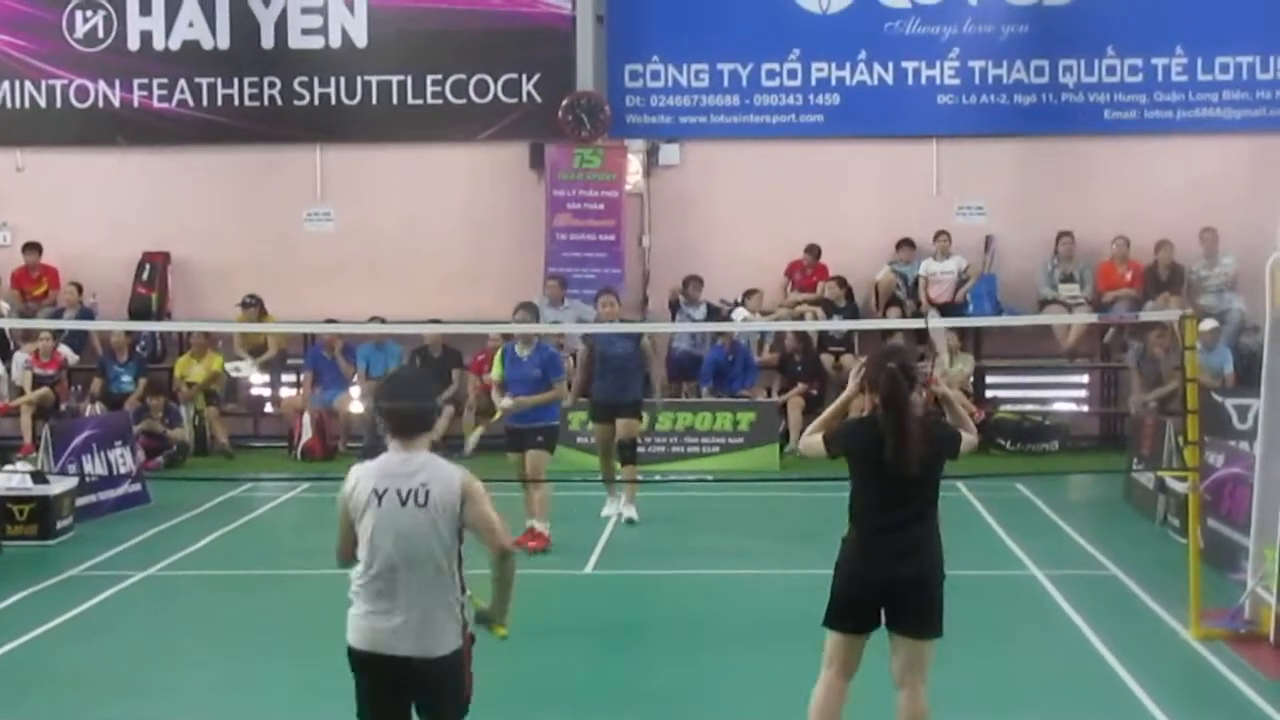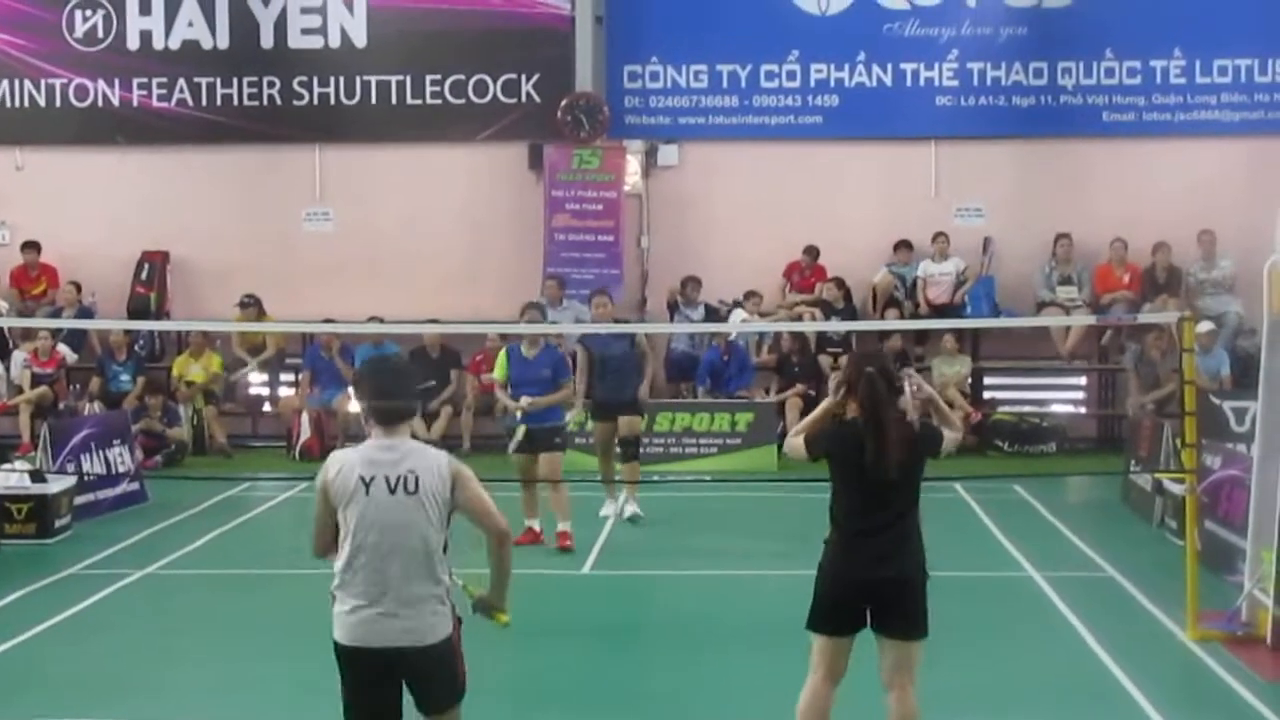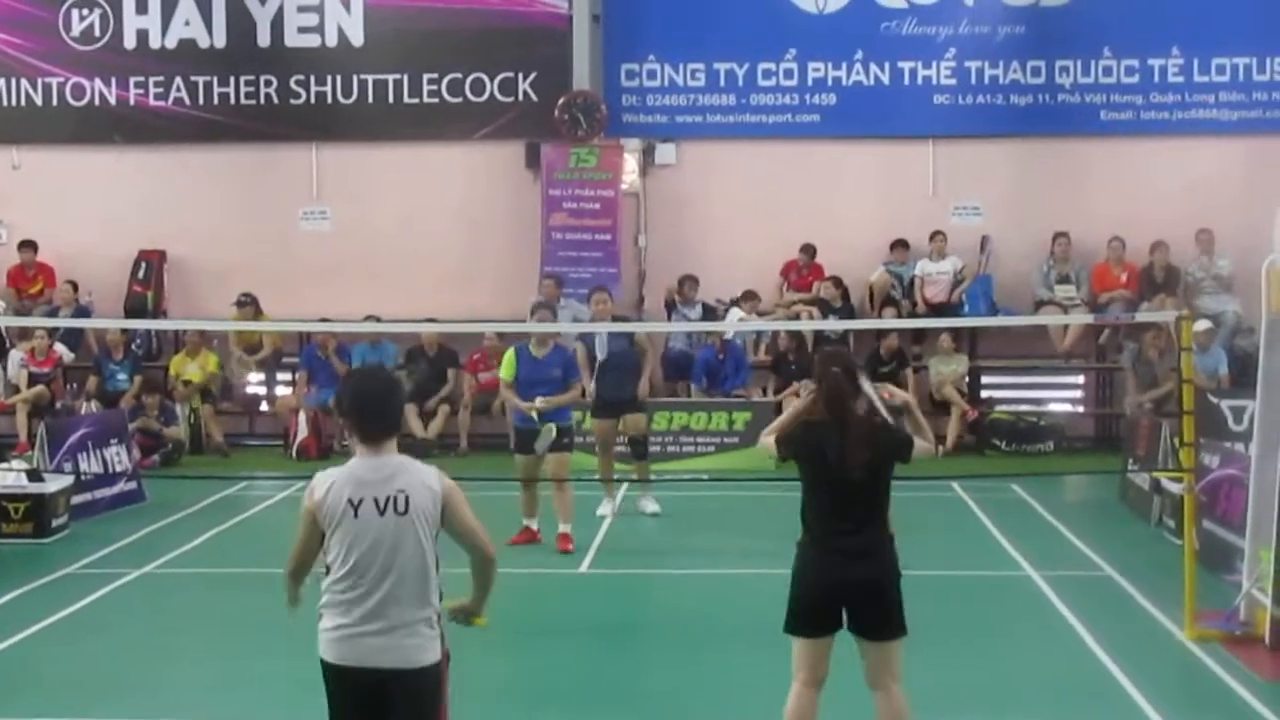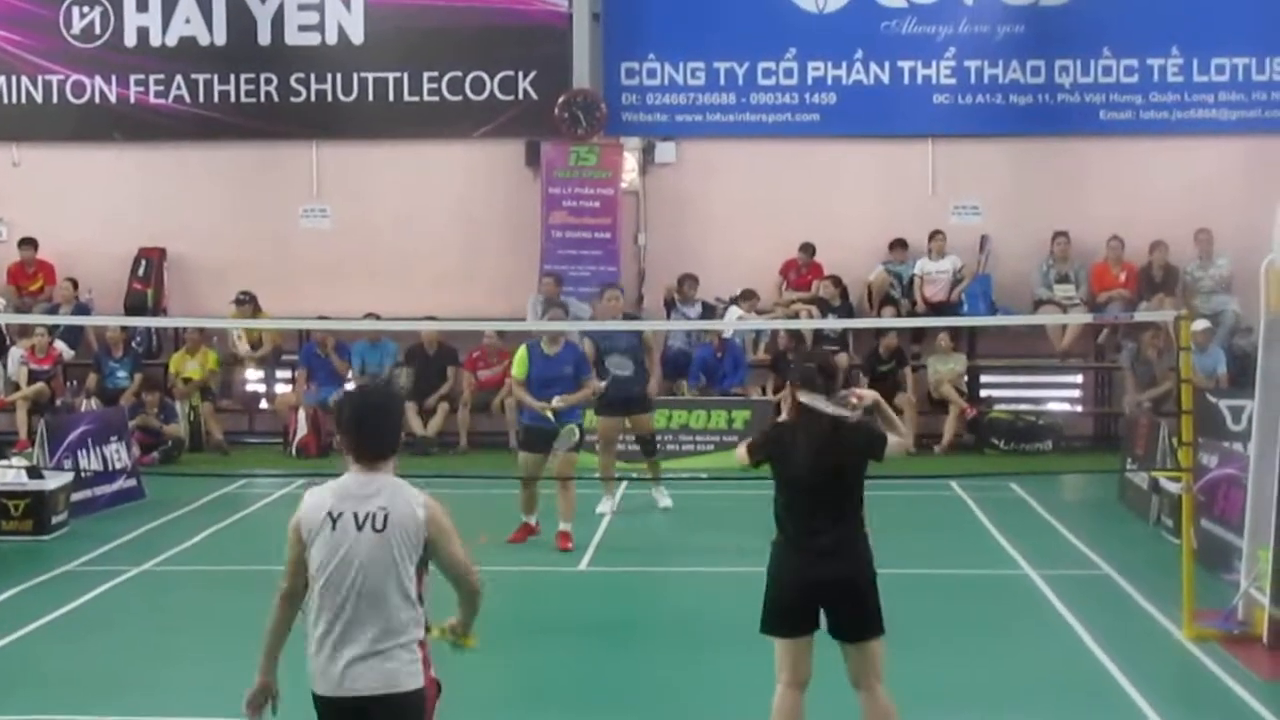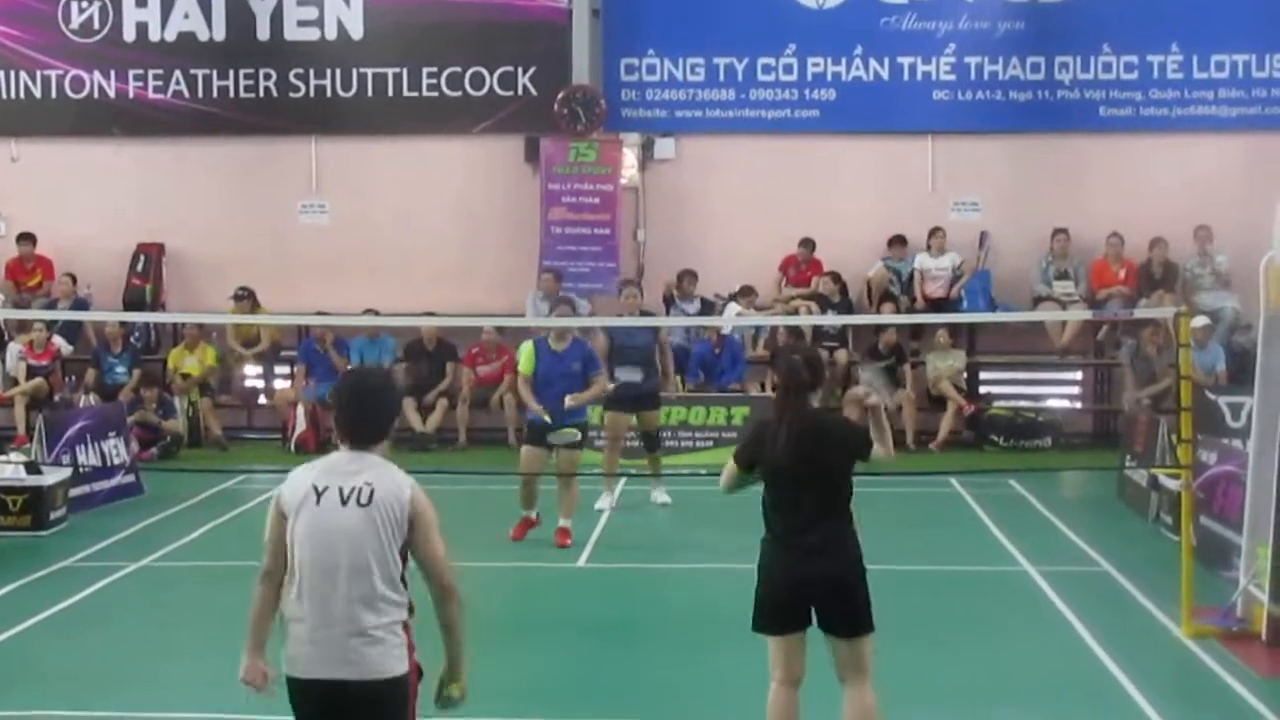
dt=0.2s
person 1, frame 1
left shoulder: (858, 432)
right shoulder: (934, 433)
left elbow: (805, 443)
right elbow: (970, 437)
left wrist: (847, 396)
right wrist: (947, 396)
left hip: (861, 564)
right hip: (919, 568)
left knee: (835, 674)
right knee: (911, 683)
person 1, frame 2
left shoulder: (838, 435)
right shoulder: (915, 435)
left elbow: (790, 444)
right elbow: (955, 433)
left wrist: (829, 404)
right wrist: (931, 397)
left hip: (843, 567)
right hip: (901, 570)
left knee: (822, 677)
right knee: (900, 683)
person 1, frame 3
left shoulder: (806, 435)
right shoulder: (883, 435)
left elbow: (765, 441)
left wrist: (802, 405)
left hip: (817, 568)
right hip: (875, 569)
left knee: (807, 682)
right knee: (887, 684)
person 1, frame 4
left shoulder: (778, 436)
right shoulder: (856, 434)
left elbow: (741, 455)
right elbow: (904, 442)
right wrist: (878, 403)
left hip: (792, 568)
right hip: (849, 568)
left knee: (790, 683)
right knee: (869, 683)
person 1, frame 5
left shoulder: (762, 432)
right shoulder: (843, 430)
left elbow: (727, 484)
right wrist: (868, 413)
left hip: (781, 565)
right hip: (838, 565)
left knee: (785, 680)
right knee: (857, 680)
person 2, frame 1
left shoulder: (357, 479)
right shoulder: (457, 481)
left elbow: (344, 557)
right elbow: (502, 549)
right wrist: (498, 609)
left hip: (369, 637)
right hip: (439, 637)
person 2, frame 2
left shoulder: (337, 467)
right shoulder: (444, 467)
left elbow: (321, 548)
right elbow: (499, 531)
right wrist: (497, 594)
left hip: (358, 630)
right hip: (429, 627)
person 2, frame 3
left shoulder: (323, 488)
right shoulder: (434, 484)
left elbow: (297, 567)
right elbow: (485, 554)
left wrist: (292, 593)
right wrist: (475, 604)
left hip: (344, 650)
right hip: (416, 649)
person 2, frame 4
left shoulder: (312, 505)
right shoulder: (420, 508)
left elbow: (289, 595)
right elbow: (470, 585)
left wrist: (266, 671)
right wrist: (464, 624)
left hip: (330, 678)
right hip: (400, 679)
person 2, frame 5
left shoulder: (295, 484)
right shoulder: (405, 491)
left elbow: (270, 575)
right elbow: (444, 587)
left wrist: (253, 653)
right wrist: (455, 664)
left hip: (305, 664)
right hip: (381, 664)
person 3, frame 1
left shoulder: (548, 354)
right shoulder: (504, 353)
left elbow: (560, 392)
right elbow: (496, 386)
left wrist: (529, 401)
right wrist: (499, 401)
left hip: (544, 425)
right hip: (514, 425)
left knee: (538, 478)
right knee: (525, 479)
left ankle: (542, 531)
right ankle: (533, 527)
person 3, frame 2
left shoulder: (556, 355)
right shoulder: (508, 353)
left elbow: (568, 391)
right elbow: (498, 387)
left wrist: (543, 402)
right wrist: (509, 403)
left hip: (551, 425)
right hip: (521, 425)
left knee: (554, 479)
right knee: (527, 481)
left ankle: (564, 531)
right ankle: (533, 529)
person 3, frame 3
left shoulder: (565, 355)
right shoulder: (515, 353)
left elbow: (577, 390)
right elbow: (504, 387)
left wrist: (555, 401)
right wrist: (520, 404)
left hip: (559, 426)
right hip: (526, 426)
left knee: (560, 479)
right knee: (527, 480)
left ankle: (565, 532)
right ankle: (530, 528)
person 3, frame 4
left shoulder: (576, 352)
right shoulder: (527, 350)
left elbow: (589, 388)
right elbow: (516, 385)
left wrist: (571, 400)
right wrist: (533, 404)
left hip: (568, 425)
right hip: (534, 425)
left knee: (565, 479)
right knee: (527, 479)
left ankle: (564, 531)
right ankle: (528, 523)
person 3, frame 5
left shoulder: (584, 349)
right shoulder: (534, 347)
left elbow: (599, 384)
right elbow: (523, 382)
left wrist: (582, 397)
right wrist: (534, 405)
left hip: (573, 423)
right hip: (539, 421)
left knee: (567, 477)
right knee: (527, 475)
left ankle: (564, 527)
right ankle: (529, 516)
person 4, frame 1
left shoulder: (634, 333)
right shoulder: (591, 338)
left elbow: (650, 360)
right elbow: (582, 370)
left wrist: (656, 388)
right wrist: (572, 398)
left hip: (630, 400)
right hip: (601, 401)
left knee: (627, 447)
right knee: (605, 452)
person 4, frame 2
left shoulder: (629, 330)
right shoulder: (585, 340)
left elbow: (647, 356)
right elbow: (581, 371)
left wrist: (645, 384)
right wrist: (578, 402)
left hip: (630, 398)
right hip: (601, 402)
left knee: (630, 445)
right knee: (604, 451)
person 4, frame 3
left shoulder: (628, 327)
right shoulder: (585, 337)
left elbow: (647, 352)
right elbow: (582, 367)
left wrist: (645, 380)
right wrist: (587, 387)
left hip: (632, 395)
right hip: (603, 399)
left knee: (639, 443)
right knee: (604, 448)
person 4, frame 4
right shoulder: (593, 333)
left elbow: (653, 351)
left wrist: (654, 379)
left hip: (639, 393)
right hip: (609, 396)
left knee: (648, 442)
right knee: (606, 445)
person 4, frame 5
left shoulder: (652, 324)
right shoulder: (609, 328)
left elbow: (665, 352)
right elbow: (600, 359)
left wrist: (670, 379)
left hip: (648, 392)
right hip: (619, 392)
left knee: (651, 439)
right knee: (613, 441)
